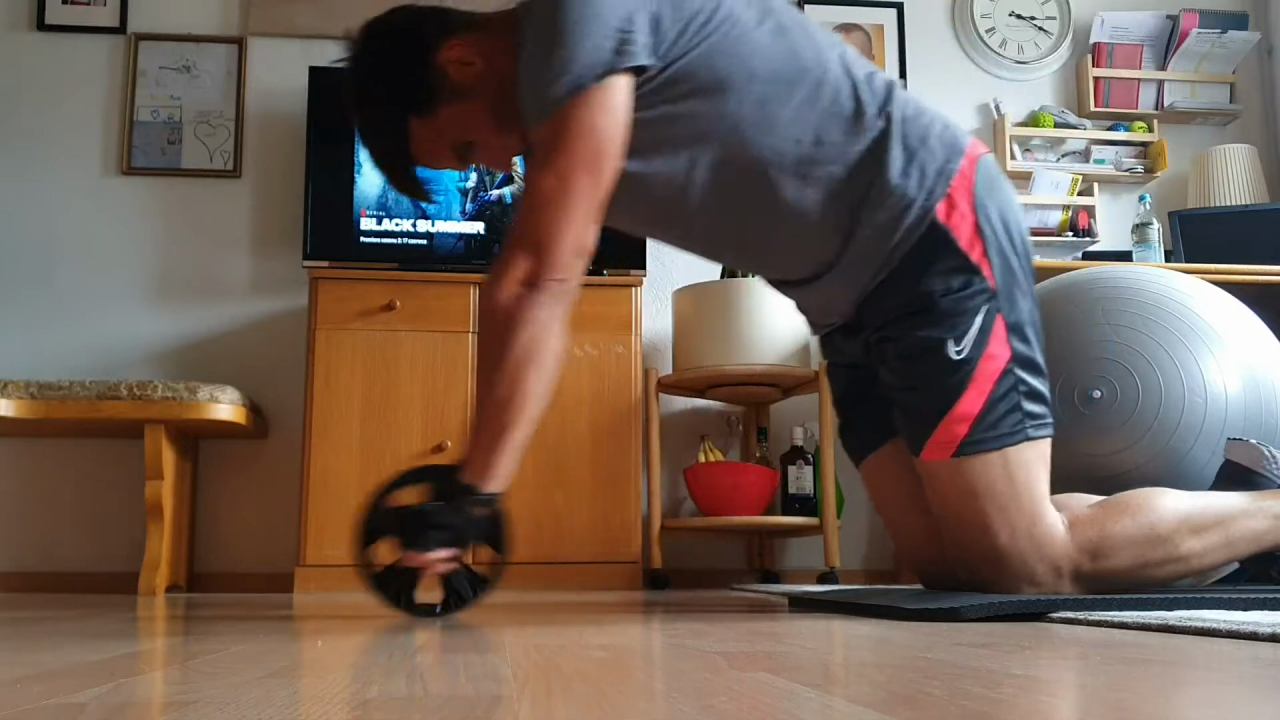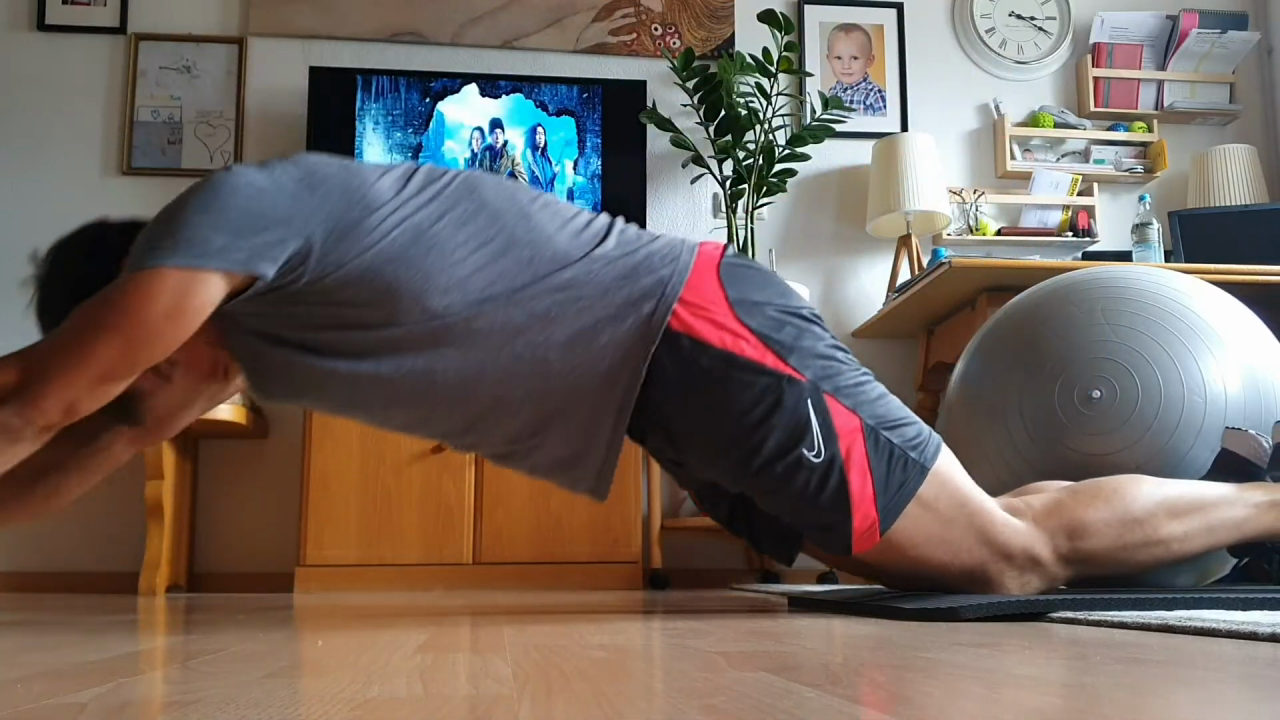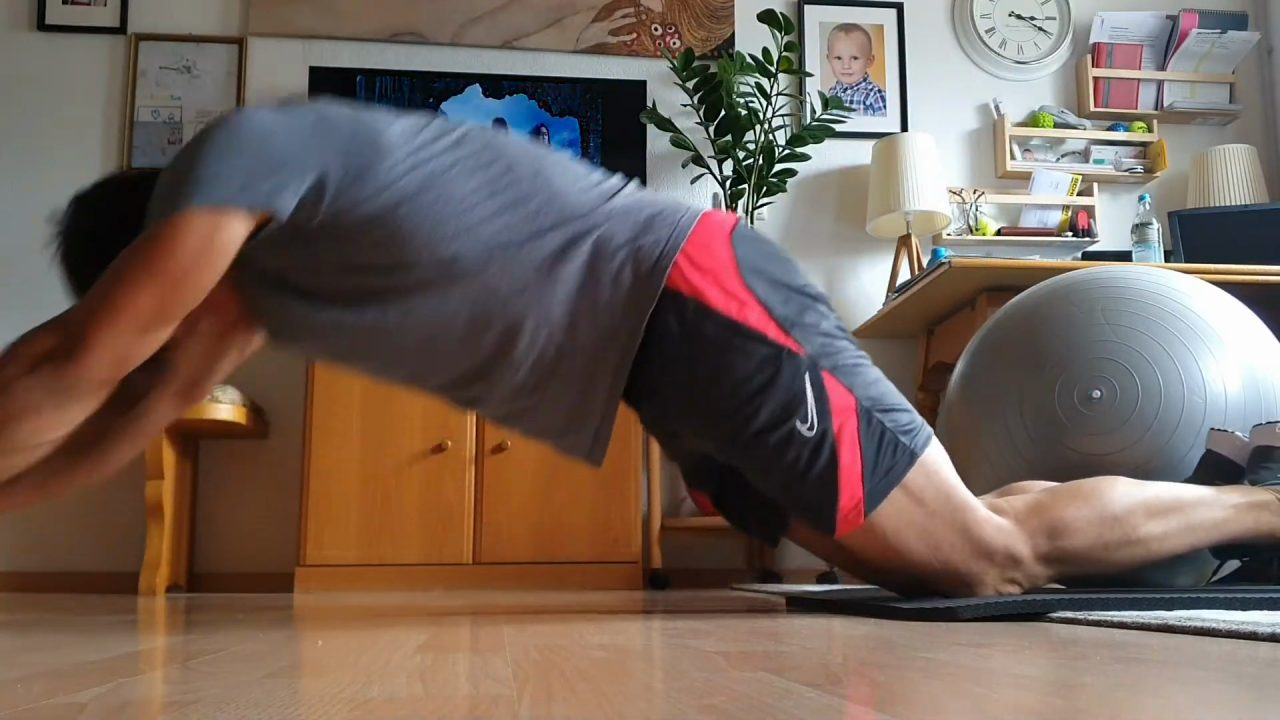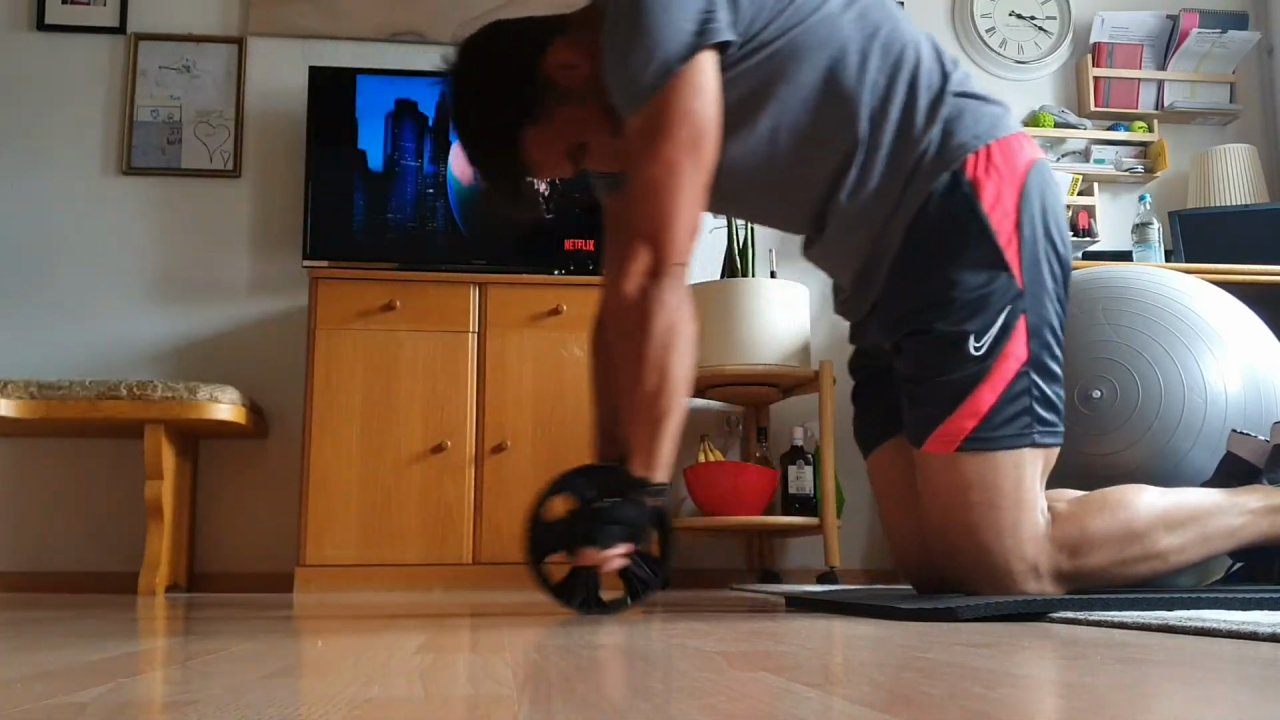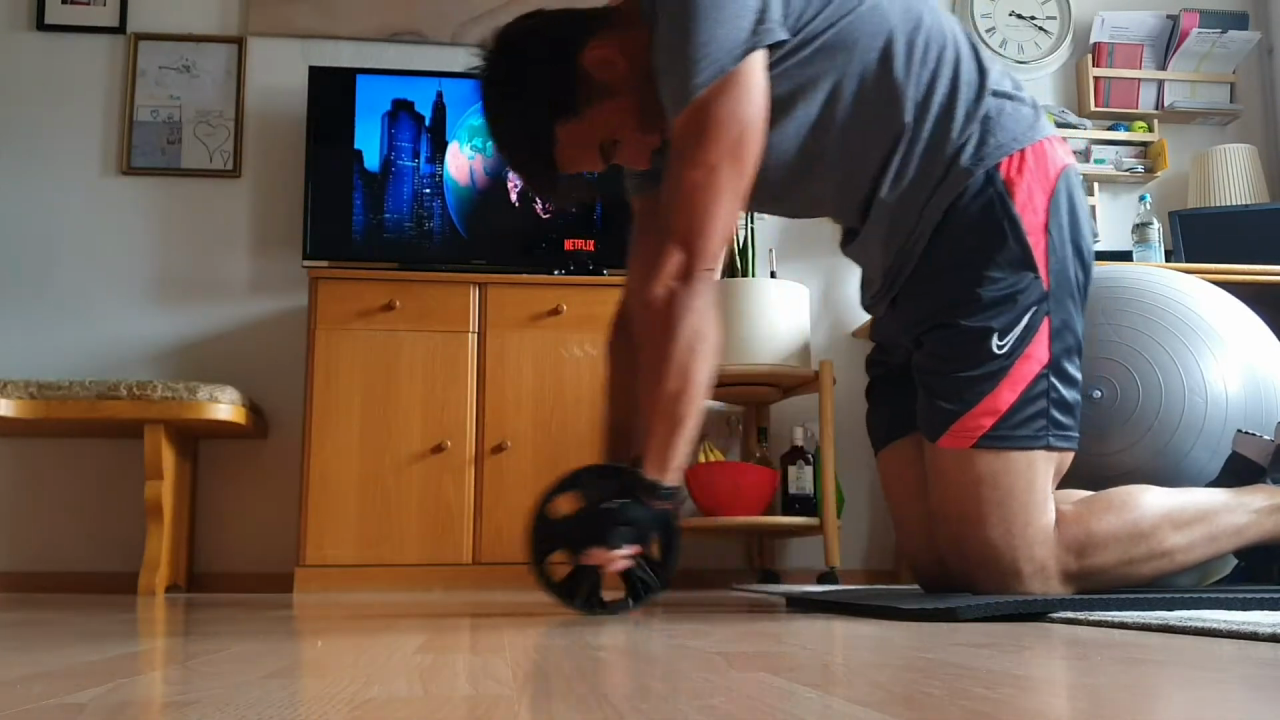
dt=1s
person 1, frame 1
right shoulder: (561, 97)
left elbow: (531, 278)
right elbow: (540, 303)
left wrist: (473, 502)
right wrist: (477, 499)
left hip: (940, 230)
right hip: (860, 292)
left knee: (1026, 566)
right knee: (950, 564)
person 1, frame 2
left shoulder: (234, 207)
right shoulder: (252, 310)
right elbow: (103, 439)
left hip: (702, 338)
right hip: (687, 374)
left knee: (1013, 551)
right knee: (988, 545)
person 1, frame 3
left shoulder: (247, 149)
right shoulder: (261, 259)
right elbow: (128, 411)
left hip: (699, 301)
right hip: (679, 344)
left knee: (993, 553)
right knee: (973, 543)
person 1, frame 4
right shoulder: (627, 117)
left elbow: (655, 277)
right elbow: (628, 304)
left wrist: (641, 493)
left hip: (972, 200)
right hip: (890, 261)
left knee: (1006, 567)
right knee: (933, 564)
person 1, frame 5
right shoulder: (662, 107)
left elbow: (686, 276)
right elbow: (648, 304)
left hip: (1000, 201)
right hip: (913, 258)
left knee: (1011, 566)
right knee: (940, 561)
